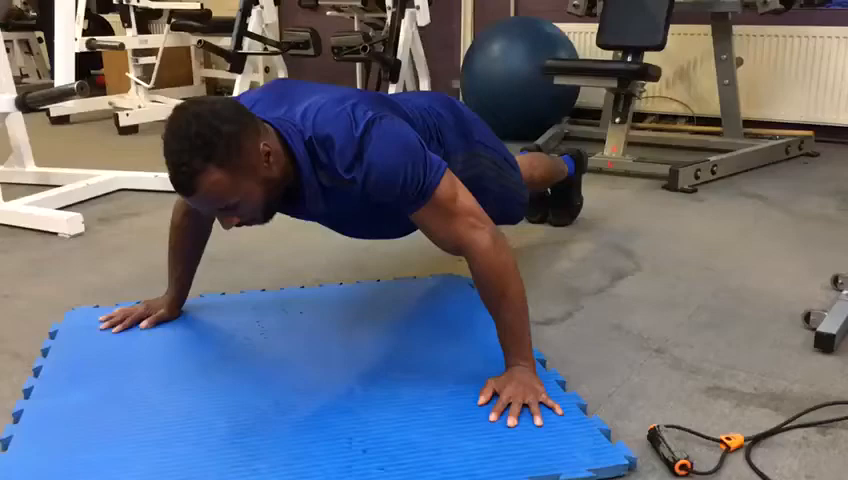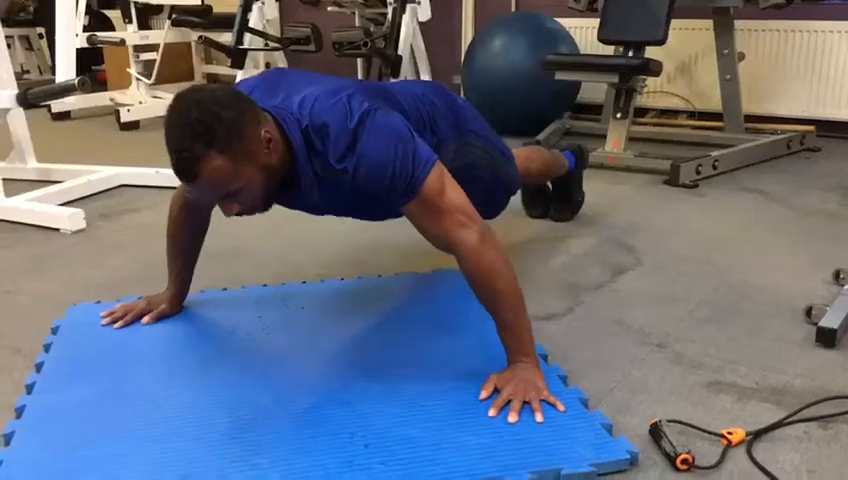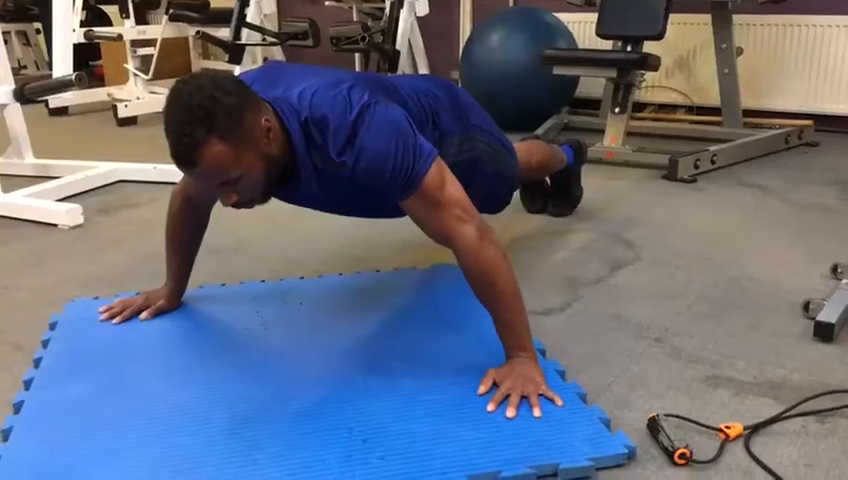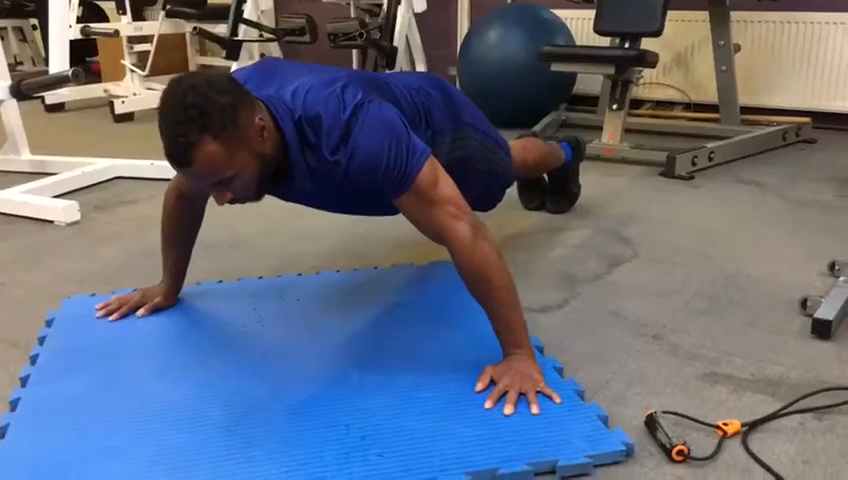
dt=0.4s
person 1, frame 1
left shoulder: (363, 150)
right shoulder: (228, 138)
left elbow: (482, 240)
right elbow: (190, 211)
left wrist: (521, 366)
right wrist: (173, 299)
left hip: (450, 144)
right hip: (405, 160)
left knee: (512, 194)
left ankle: (566, 168)
right ankle: (558, 169)
person 1, frame 2
left shoulder: (358, 141)
right shoulder: (226, 131)
left elbow: (470, 239)
right elbow: (188, 205)
left wrist: (523, 363)
right wrist: (174, 294)
left hip: (441, 133)
right hip: (398, 150)
left knee: (506, 178)
right knee: (505, 175)
left ankle: (566, 164)
right ankle: (557, 164)
person 1, frame 3
left shoulder: (358, 133)
right shoulder: (225, 123)
left elbow: (468, 234)
right elbow: (189, 199)
left wrist: (522, 358)
right wrist: (172, 289)
left hip: (446, 129)
right hip: (402, 148)
left knee: (508, 173)
right knee: (503, 171)
left ankle: (565, 158)
right ankle: (556, 158)
person 1, frame 4
left shoulder: (352, 132)
right shoulder: (218, 125)
left elbow: (462, 233)
right elbow: (183, 195)
left wrist: (519, 356)
right wrist: (169, 286)
left hip: (437, 126)
right hip: (392, 138)
left knee: (501, 170)
left ankle: (562, 155)
right ankle: (541, 164)
